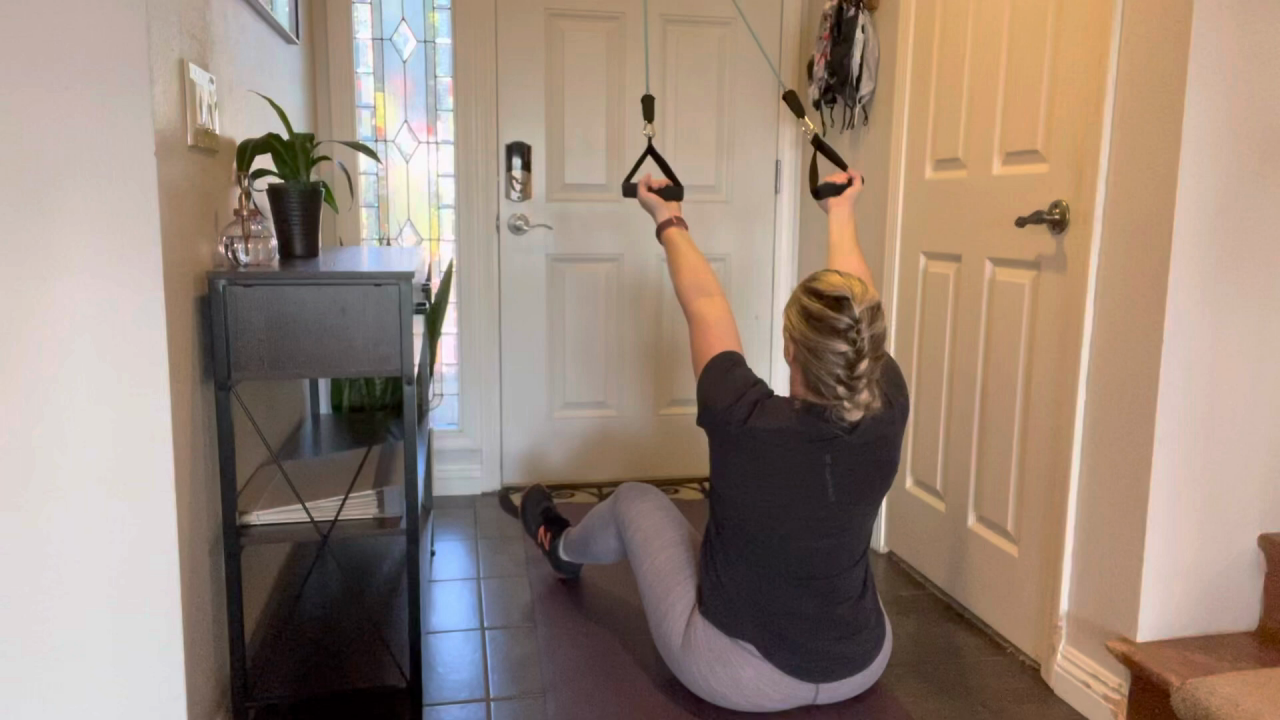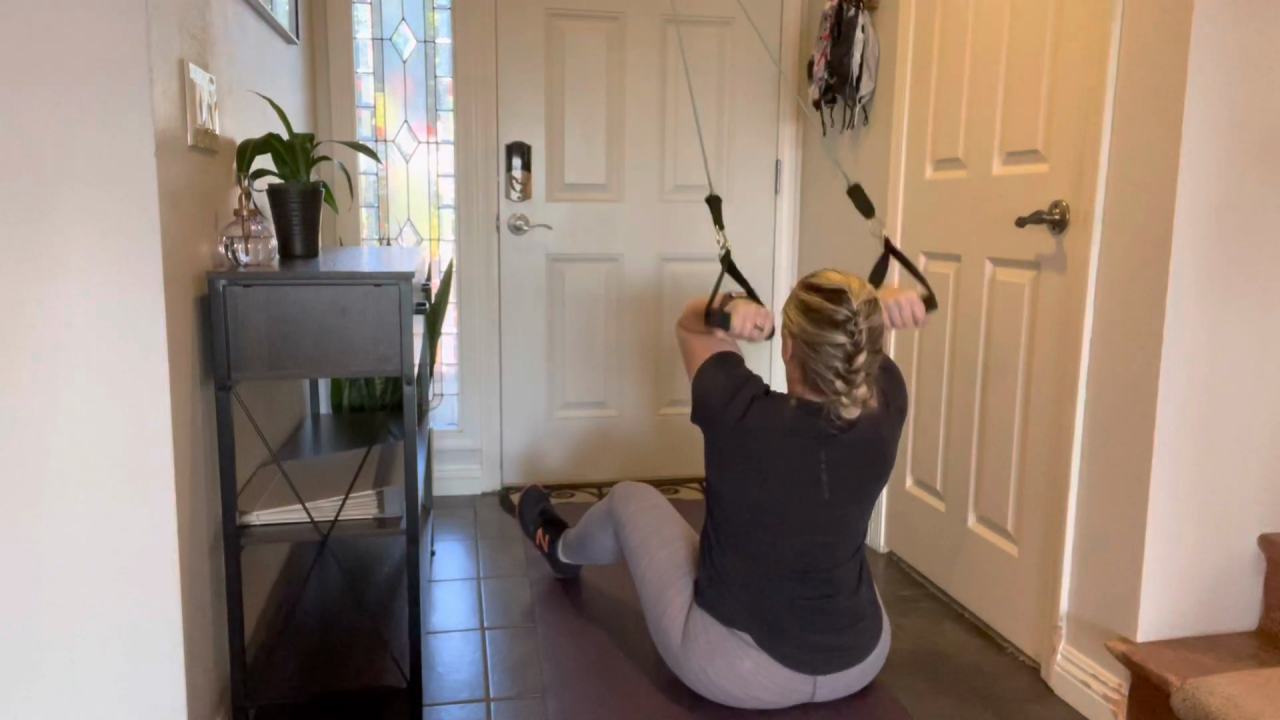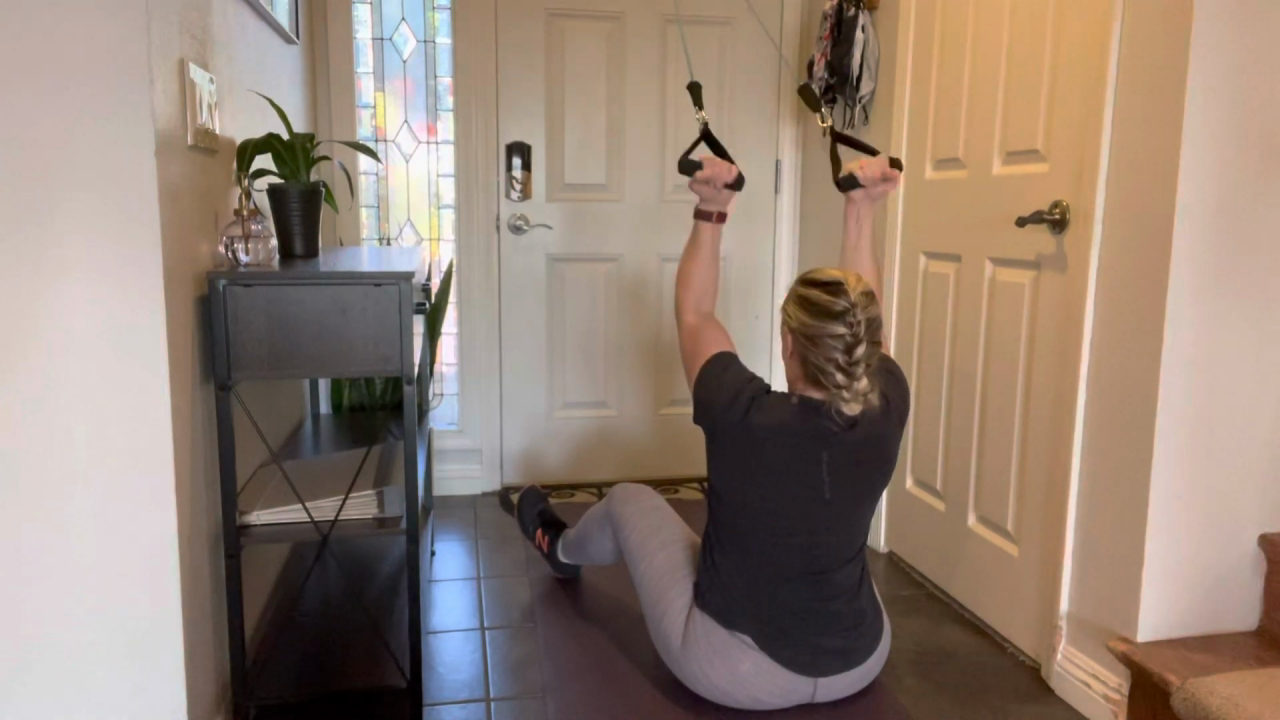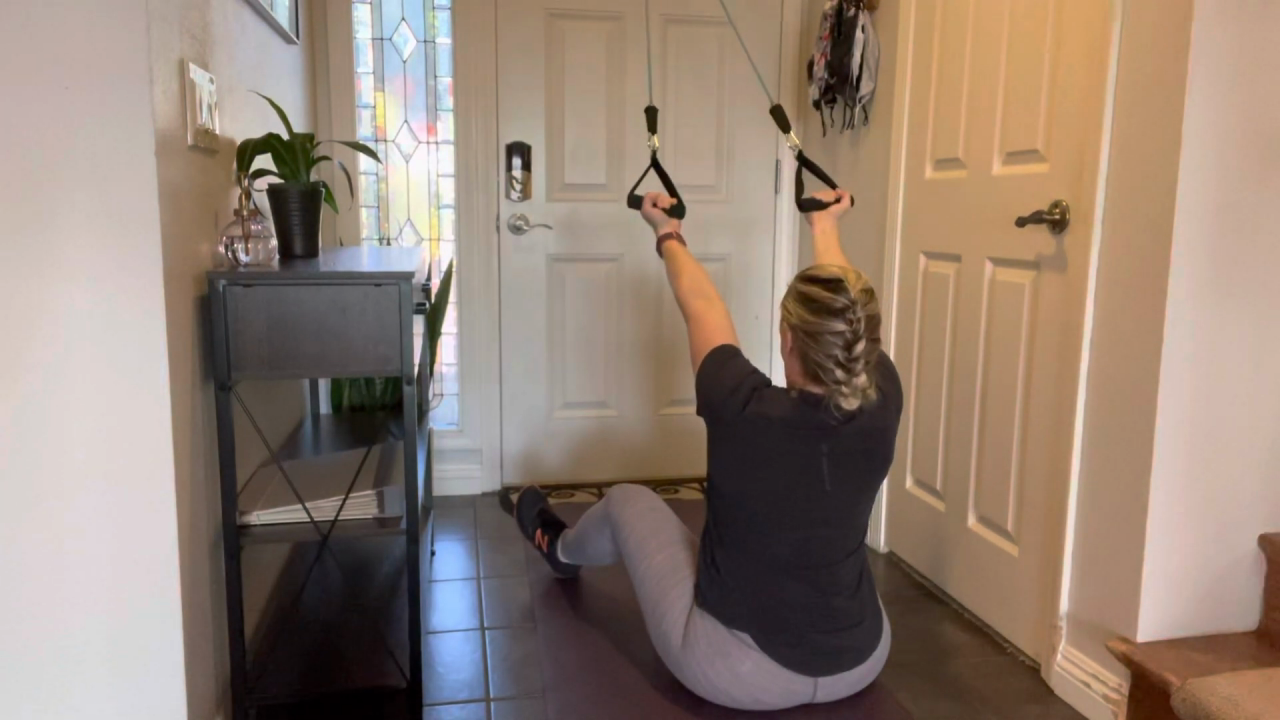
dt=1s
person 1, frame 1
left shoulder: (746, 422)
right shoulder: (884, 418)
left elbow: (705, 305)
right elbow: (856, 315)
left wrist: (669, 219)
right wrist: (840, 212)
left hip: (738, 678)
right hip: (860, 668)
left knee: (635, 501)
left ankle: (563, 549)
person 1, frame 2
left shoulder: (741, 417)
right shoulder: (883, 413)
left elbow: (689, 324)
right elbow: (857, 336)
left wrist: (734, 307)
right wrist: (880, 302)
left hip: (737, 674)
left knee: (630, 500)
left ankle: (561, 549)
person 1, frame 3
left shoulder: (744, 419)
right shoulder: (885, 414)
left elbow: (693, 316)
right elbow: (856, 312)
left wrist: (711, 212)
right wrist: (862, 208)
left hip: (735, 673)
right hip: (857, 664)
left knee: (628, 502)
left ankle: (561, 550)
person 1, frame 4
left shoulder: (744, 411)
right shoulder: (881, 409)
left elbow: (702, 308)
right elbow: (848, 311)
left wrist: (668, 235)
right wrist: (824, 225)
left hip: (736, 673)
right hip: (858, 665)
left knee: (628, 501)
left ankle: (561, 550)
